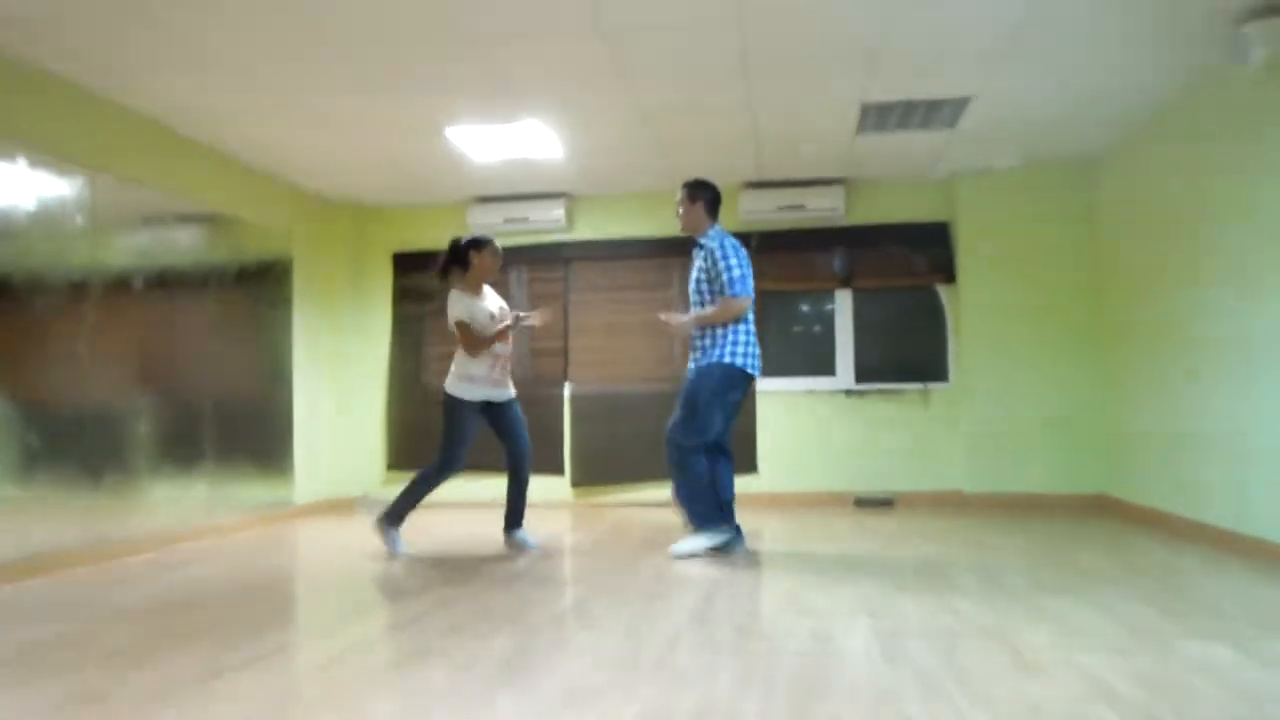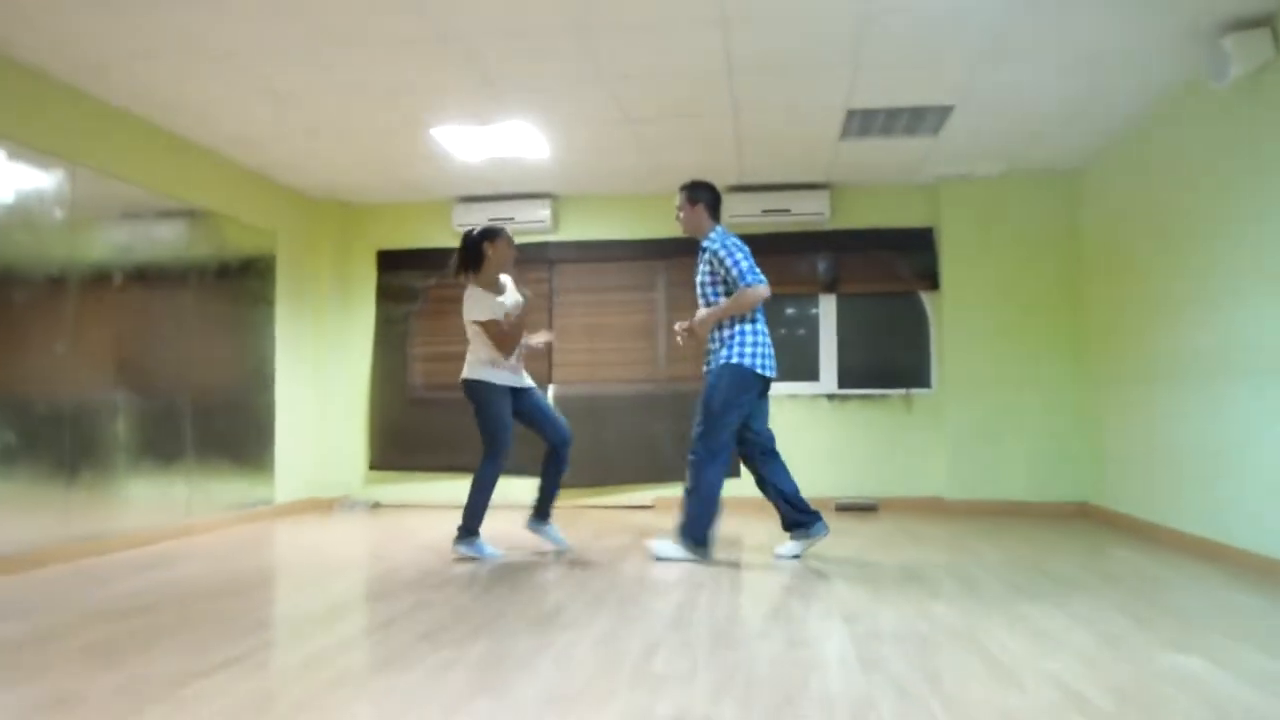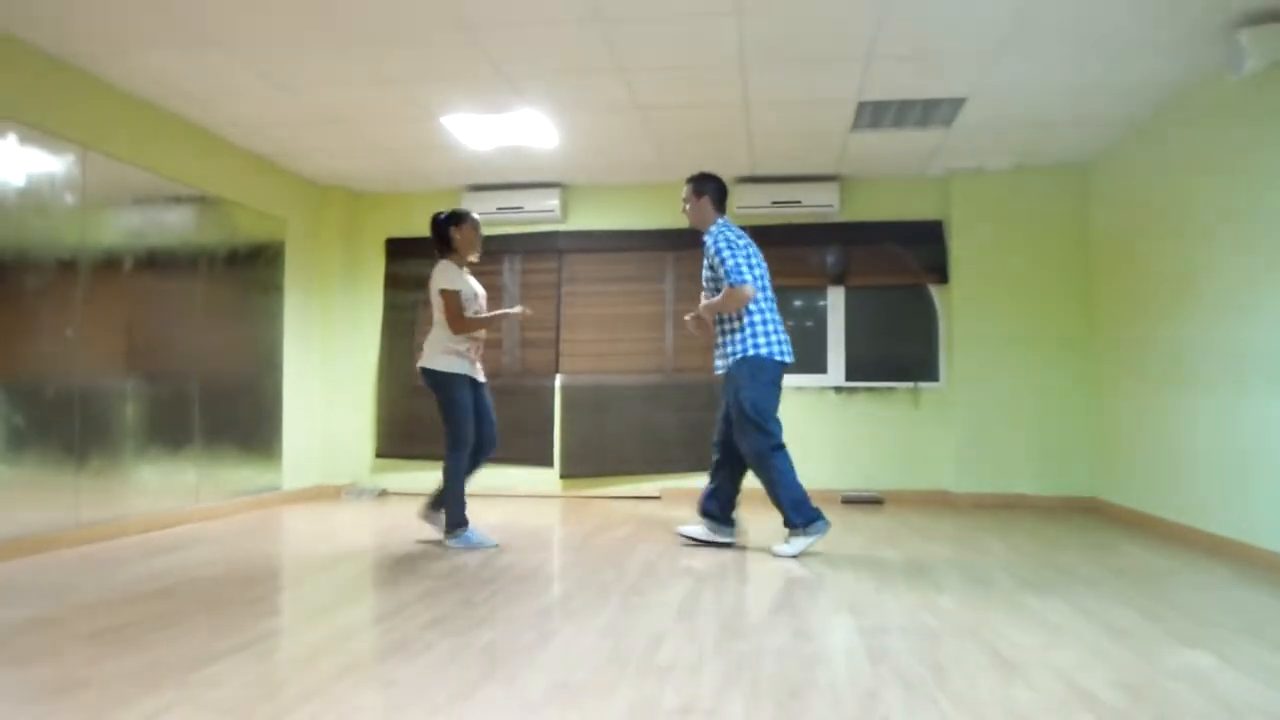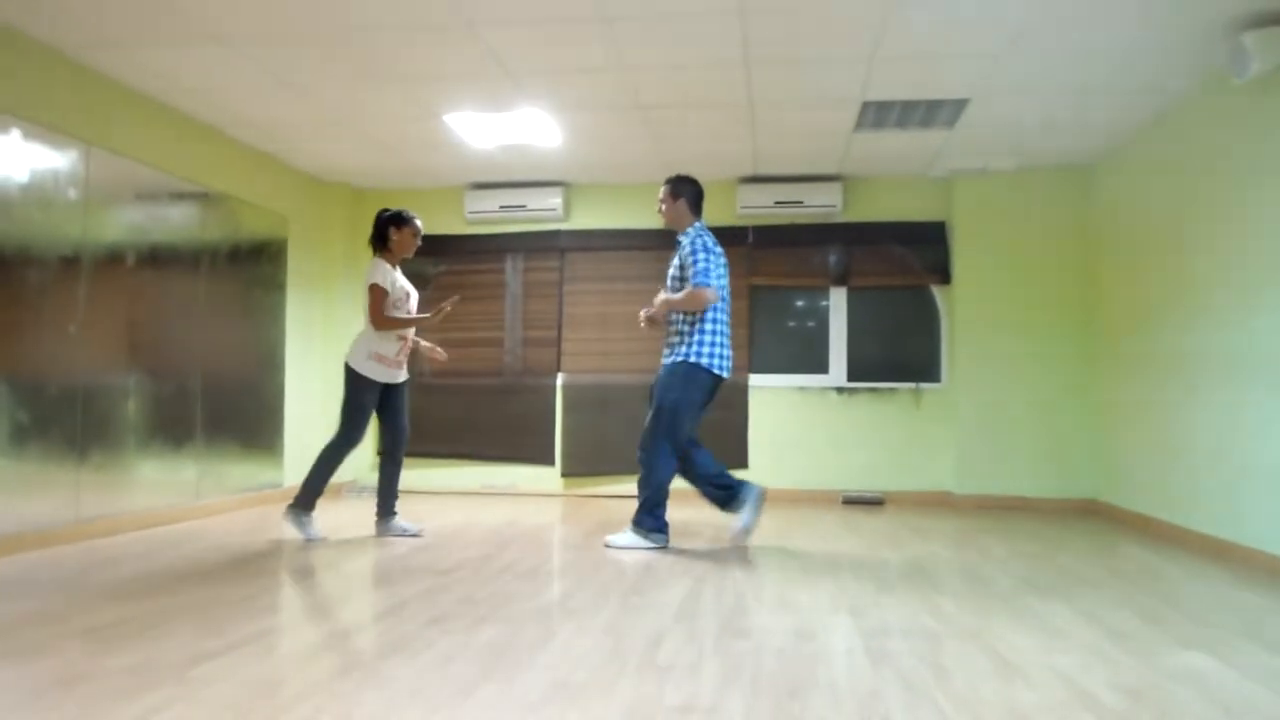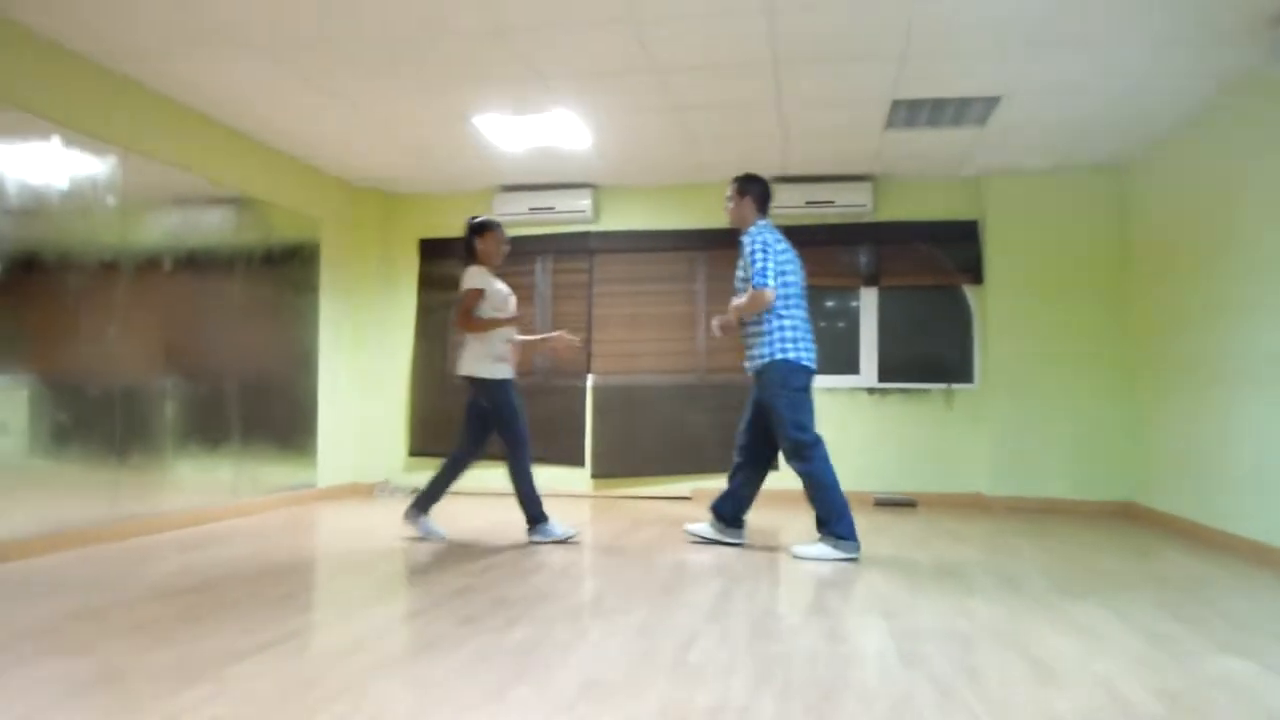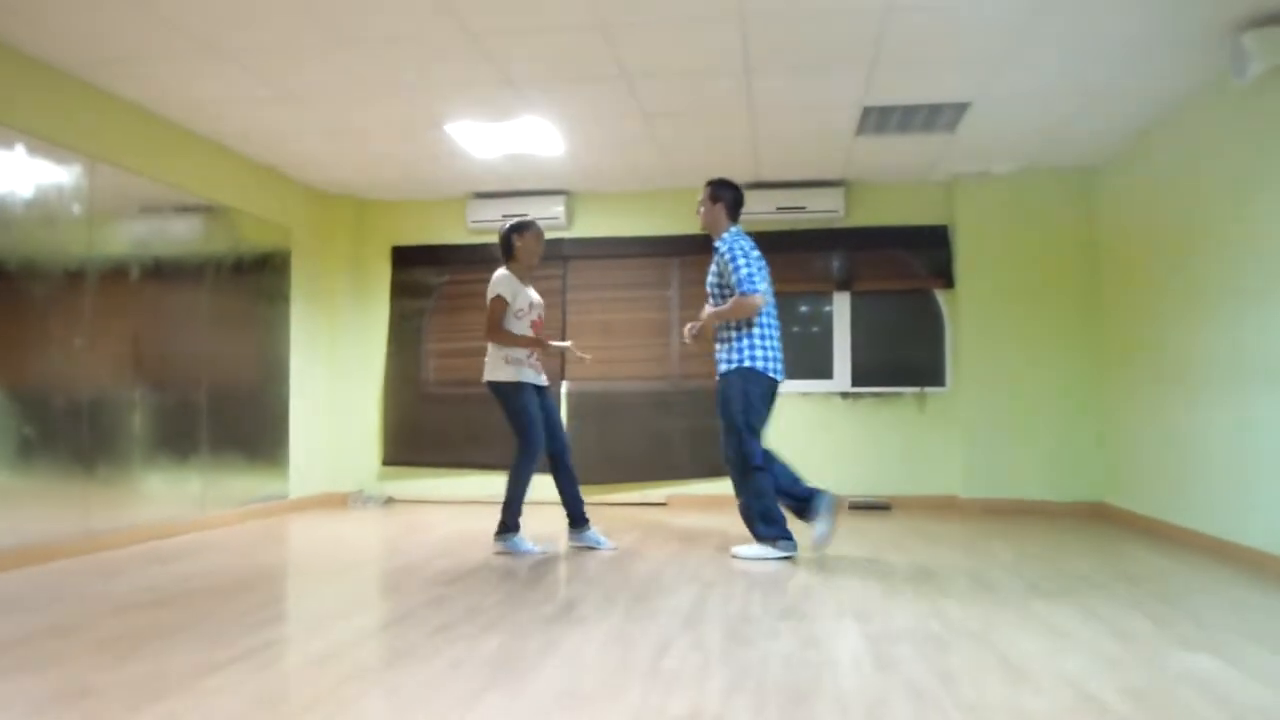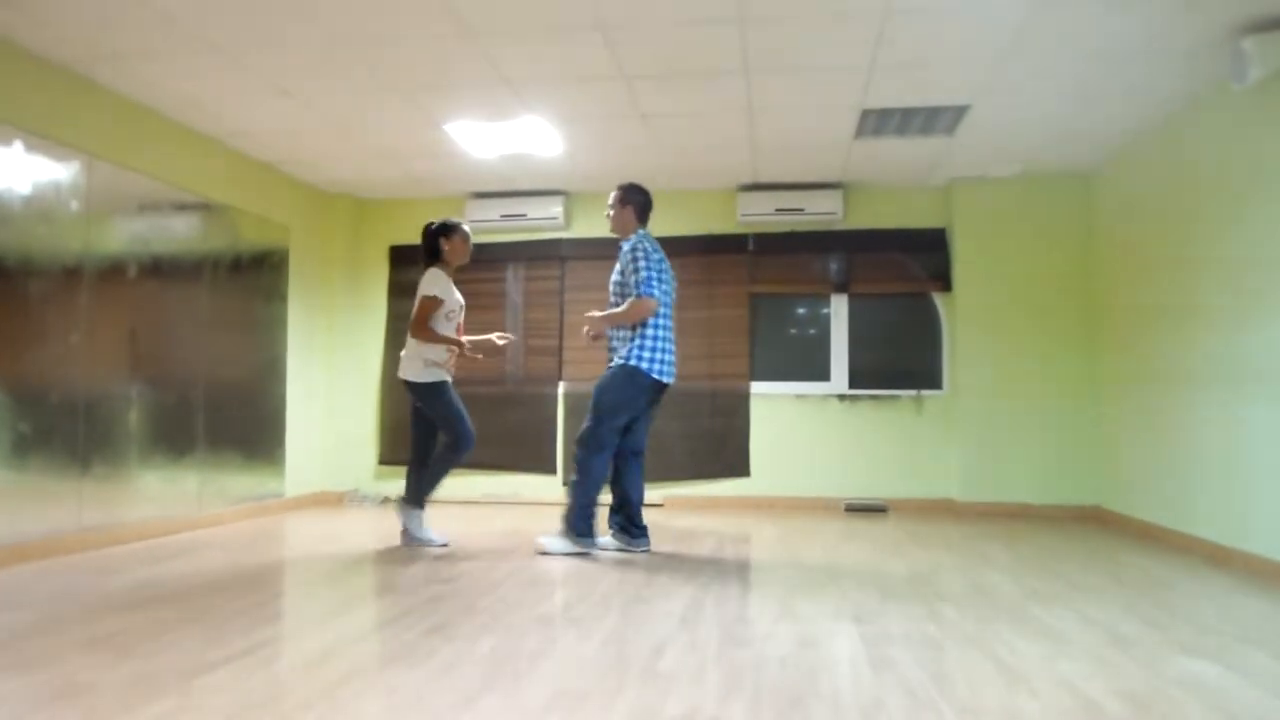
dt=0.7s
person 1, frame 1
left shoulder: (722, 247)
right shoulder: (707, 250)
left elbow: (739, 303)
left wrist: (691, 320)
right wrist: (684, 322)
left hip: (726, 360)
right hip: (716, 361)
left knee: (683, 438)
right knee: (709, 446)
left ankle: (710, 524)
right ankle: (721, 526)
person 1, frame 2
left shoulder: (723, 246)
right shoulder: (715, 250)
left elbow: (758, 291)
left wrist: (711, 315)
right wrist: (697, 326)
left hip: (736, 361)
right hip: (745, 361)
left knee: (707, 448)
right knee: (756, 448)
left ankle: (693, 539)
right ankle: (804, 523)
person 1, frame 3
left shoulder: (720, 239)
right shoulder: (734, 238)
left elbow: (742, 292)
left wrist: (708, 308)
right wrist: (707, 319)
left hip: (752, 352)
right hip: (749, 353)
left knee: (760, 440)
right knee: (729, 440)
left ankle: (805, 521)
right ankle: (717, 521)
person 1, frame 4
left shoulder: (697, 243)
right shoulder: (694, 244)
left elbow: (704, 295)
left wrist: (667, 302)
right wrist: (660, 315)
left hip: (694, 358)
right hip: (698, 359)
left knee: (659, 440)
right knee: (677, 442)
left ankle: (649, 528)
right ankle: (737, 495)
person 1, frame 5
left shoulder: (758, 241)
right shoulder: (768, 241)
left elbow: (763, 296)
left wrist: (738, 306)
right wrist: (732, 321)
left hip: (781, 358)
right hip: (775, 358)
left knee: (799, 445)
right knee: (752, 442)
left ankle: (840, 536)
right ankle: (727, 522)
person 1, frame 6
left shoulder: (733, 248)
right shoulder: (736, 248)
left elbow: (754, 301)
left wrist: (713, 316)
right wrist: (705, 325)
left hip: (745, 364)
right hip: (755, 363)
left knee: (742, 453)
right knee: (747, 451)
left ankle: (773, 537)
right ankle: (812, 503)
person 1, frame 7
left shoulder: (637, 249)
right shoulder: (651, 251)
left elbow: (646, 304)
left wrist: (602, 317)
right wrist: (607, 326)
left hip: (636, 364)
right hip: (653, 366)
left knee: (593, 444)
right knee: (626, 448)
left ankle: (578, 532)
right ankle: (630, 531)
person 2, frame 1
left shoulder: (489, 292)
right shoulder: (459, 298)
right elbow: (474, 344)
left wrist: (521, 321)
right wrist: (511, 324)
left hip: (499, 390)
right hip: (467, 391)
left knee: (522, 454)
right knee: (449, 463)
left ankle: (514, 528)
right ankle: (390, 520)
person 2, frame 2
left shoulder: (506, 282)
right shoulder: (476, 298)
right elbow: (506, 347)
left wrist: (531, 340)
right wrist: (522, 309)
left hip: (516, 380)
right hip: (486, 381)
left knee: (561, 437)
right knee: (497, 454)
left ankle: (541, 517)
right ankle: (467, 536)
person 2, frame 3
left shoulder: (465, 273)
right shoulder: (447, 271)
right elbow: (458, 325)
left wrist: (477, 356)
right wrist: (505, 314)
left hip: (467, 369)
right hip: (445, 367)
left knee: (486, 440)
right knee: (461, 442)
left ankle: (439, 503)
right ankle: (456, 528)
person 2, frame 4
left shoulder: (397, 273)
right shoulder: (381, 269)
right elbow: (379, 321)
left wrist: (419, 344)
right wrist: (429, 318)
left hip: (394, 371)
right hip: (368, 368)
left knee: (397, 441)
right knee: (349, 437)
left ankle: (386, 517)
right ankle: (301, 508)
person 2, frame 5
left shoulder: (490, 281)
right shoulder: (477, 276)
left elbow: (501, 336)
right elbow: (464, 322)
left wrist: (546, 338)
right wrist: (506, 319)
left hip: (495, 373)
right hip: (487, 372)
left knee: (470, 447)
right knee: (518, 443)
left ankle: (419, 510)
right ankle: (538, 523)
person 2, frame 6
left shoulder: (526, 285)
right shoulder: (503, 280)
right elbow: (492, 332)
left wrist: (559, 347)
right wrist: (531, 340)
left hip: (532, 376)
right hip: (507, 376)
left knee: (559, 447)
right knee: (532, 446)
left ankle: (579, 527)
right ankle: (507, 532)
person 2, frame 7
left shoulder: (446, 282)
right shoulder: (436, 279)
right elbow: (417, 329)
left wrist: (487, 339)
right wrist: (454, 343)
left hip: (433, 375)
right hip: (425, 374)
left knee: (424, 451)
right knee: (463, 437)
left ankle: (413, 528)
right ankle: (411, 505)
